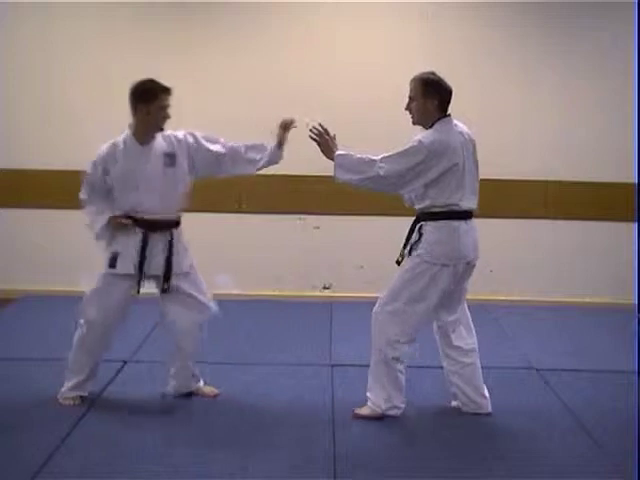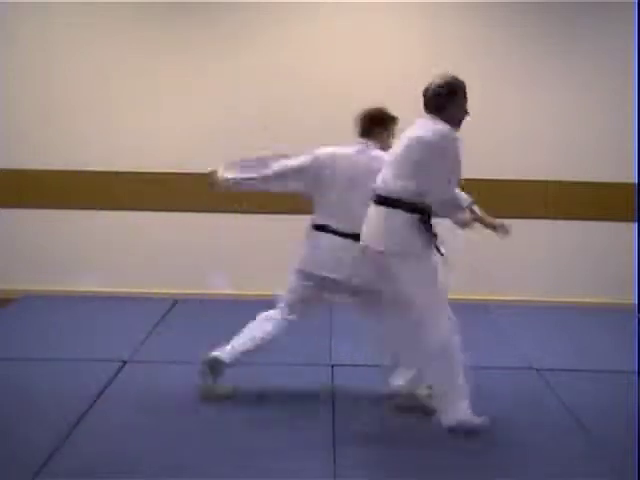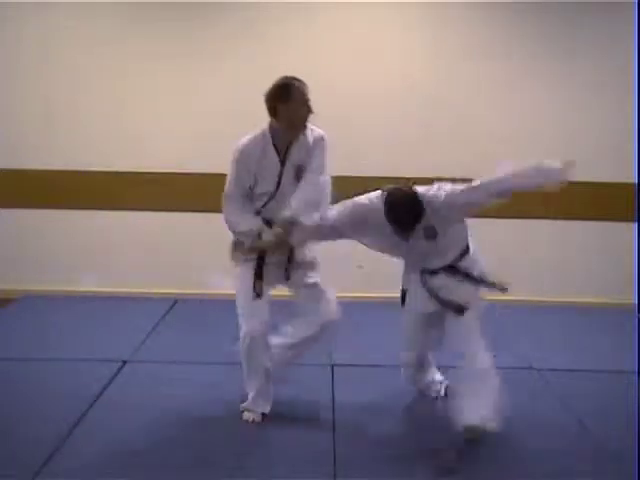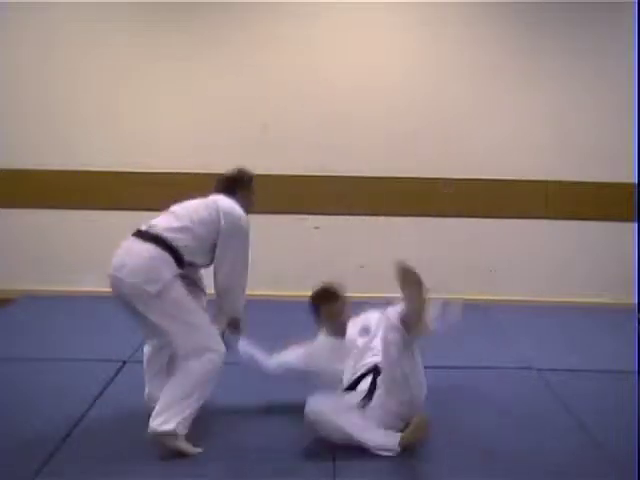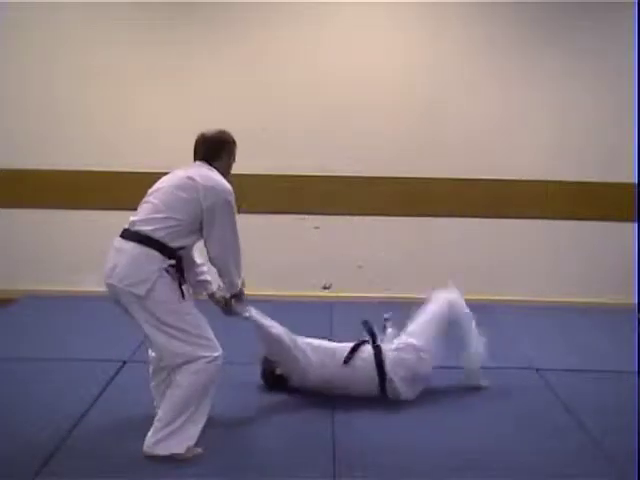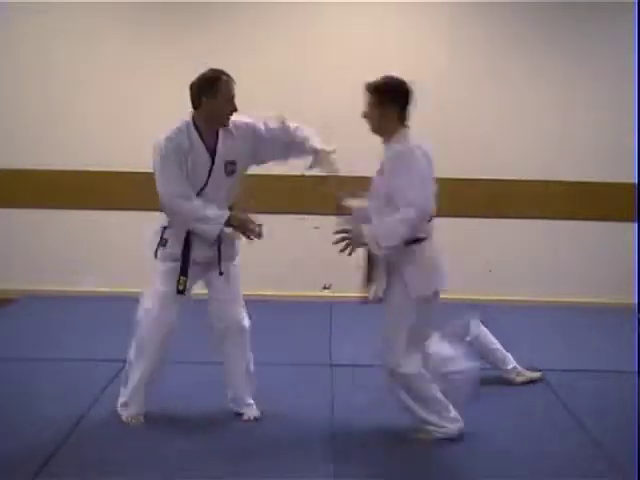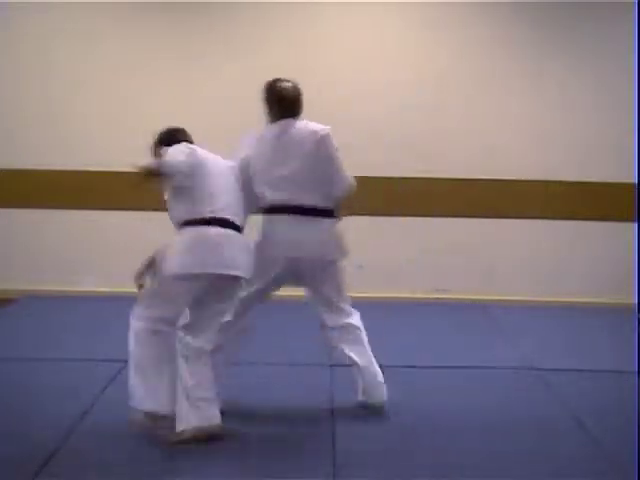
dt=0.7s
person 1, frame 1
left shoulder: (434, 143)
right shoulder: (461, 135)
left elbow: (385, 172)
left wrist: (335, 155)
right wrist: (416, 194)
left hip: (439, 238)
right hip: (461, 236)
left knee: (391, 317)
right knee: (452, 318)
left ankle: (385, 400)
right ankle: (473, 399)
person 1, frame 2
left shoulder: (425, 133)
right shoulder: (442, 136)
left elbow: (443, 191)
right elbow: (438, 194)
left wrist: (464, 210)
right wrist: (461, 213)
left hip: (397, 235)
right hip: (396, 232)
left knee: (425, 319)
right knee: (436, 323)
right ankle: (455, 411)
person 1, frame 3
left shoulder: (315, 140)
right shoulder: (250, 149)
left elbow: (315, 191)
right elbow: (234, 202)
right wrist: (254, 236)
left hip: (295, 241)
right hip: (256, 245)
left knee: (323, 314)
right knee: (255, 329)
left ankle: (273, 355)
right ankle: (257, 400)
person 1, frame 4
left shoulder: (198, 206)
right shoulder: (235, 217)
right elbow: (230, 277)
left wrist: (202, 315)
right wrist: (233, 316)
left hip: (123, 264)
right hip: (151, 272)
left knee: (162, 333)
right knee: (207, 351)
left ankle: (161, 398)
right ankle: (168, 425)
person 1, frame 5
left shoulder: (179, 178)
right shoulder: (218, 188)
right elbow: (223, 249)
left wrist: (210, 290)
right wrist: (234, 288)
left hip: (120, 265)
right hip: (145, 272)
left knee: (167, 341)
right knee: (203, 355)
left ankle: (170, 410)
right ankle: (166, 441)
person 1, frame 6
left shoulder: (241, 133)
right shoulder: (173, 143)
left elbow: (284, 135)
right elbow: (176, 201)
left wrist: (316, 149)
right wrist: (228, 220)
left hip: (222, 244)
right hip: (181, 242)
left knee: (233, 324)
right knee: (156, 324)
left ankle: (243, 399)
right ankle: (132, 400)
person 1, frame 7
left shoulder: (256, 144)
right shoulder: (319, 135)
left elbow: (250, 199)
right elbow: (341, 186)
left hip: (274, 234)
right hip: (319, 233)
left knee: (236, 307)
right knee: (340, 315)
right ankle: (373, 389)
person 2, frame 1
left shoulder: (183, 144)
right shoulder: (112, 153)
left elbow: (230, 157)
right elbow: (90, 195)
left wrist: (274, 148)
right wrist: (107, 220)
left hip: (169, 246)
right hip: (127, 246)
left knee: (195, 313)
right knee: (98, 318)
left ankle: (185, 381)
right ankle: (75, 386)
person 2, frame 2
left shoulder: (326, 157)
left elbow: (275, 171)
left wrist: (228, 175)
right wrist: (476, 214)
left hip: (319, 249)
right hip: (352, 255)
left knee: (283, 312)
right knee: (390, 319)
left ankle: (221, 358)
right ankle: (411, 384)
person 2, frame 3
left shoulder: (443, 200)
right shoulder: (369, 209)
left elbow: (496, 184)
right elbow: (323, 222)
left wrist: (550, 174)
right wrist: (279, 239)
left hip: (460, 277)
right hip: (420, 280)
left knee: (467, 342)
right knee: (416, 353)
left ankle: (476, 418)
right ankle: (431, 383)
person 2, frame 4
left shoulder: (367, 322)
right shoulder: (318, 349)
right elbow: (271, 364)
right wrist: (237, 339)
left hip: (403, 389)
right hip: (370, 409)
left knee: (394, 322)
right knee: (315, 408)
left ankle: (414, 317)
right ankle: (398, 439)
person 2, frame 5
left shoulder: (300, 378)
right elbow: (280, 337)
right wrist: (243, 308)
right hip: (401, 366)
right knee: (446, 298)
right ankle: (473, 370)
person 2, frame 6
left shoulder: (408, 153)
right shoulder: (396, 151)
left elbow: (416, 211)
left wrist: (369, 236)
left hip: (410, 266)
right hip: (399, 265)
left knee: (399, 361)
left ankle: (444, 422)
person 2, frame 7
left shoulder: (183, 153)
right shoulder: (225, 167)
left elbow: (177, 162)
left wrist: (160, 168)
left hip: (201, 250)
right hip: (233, 254)
left knee: (148, 320)
right knee: (196, 339)
left ankle: (154, 408)
right ankle: (201, 420)
